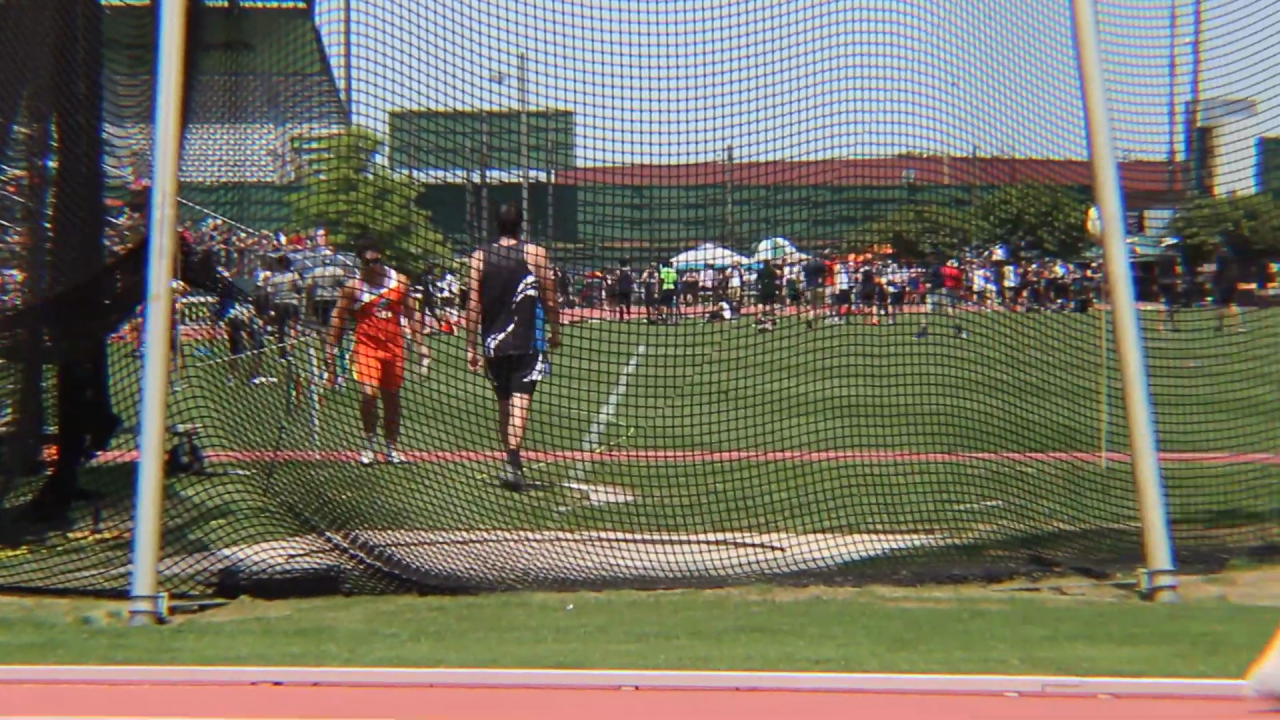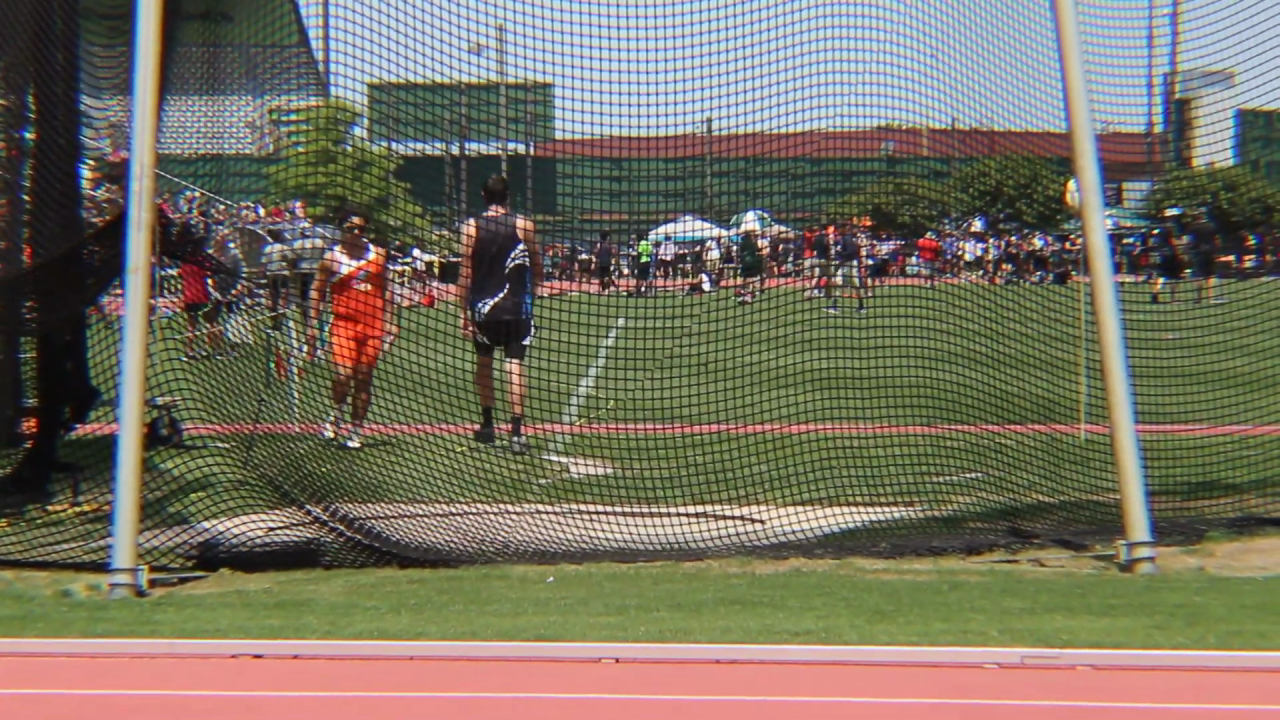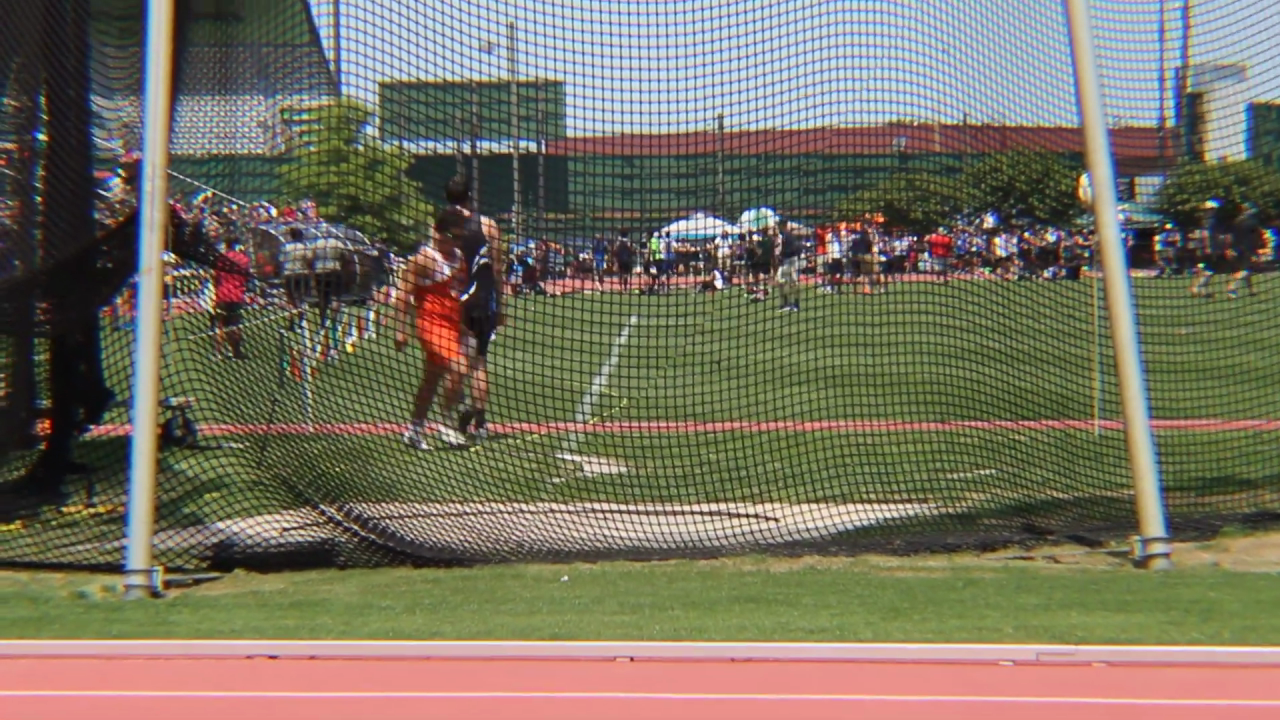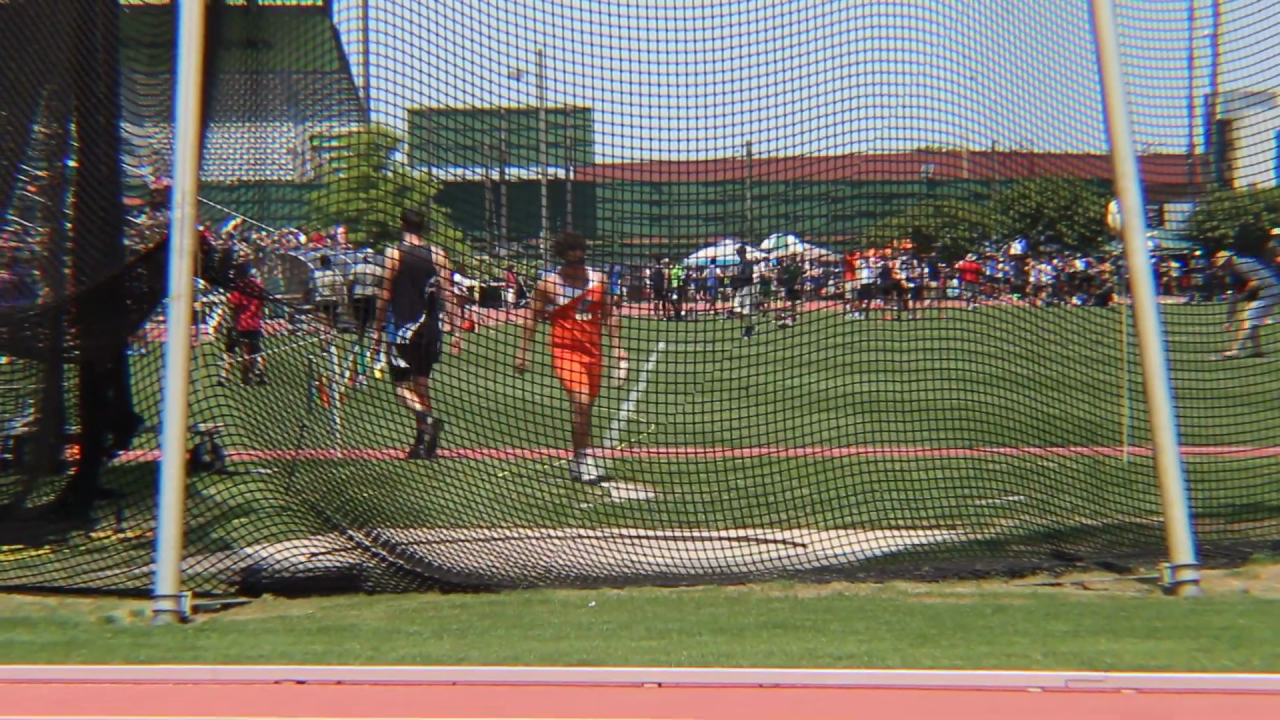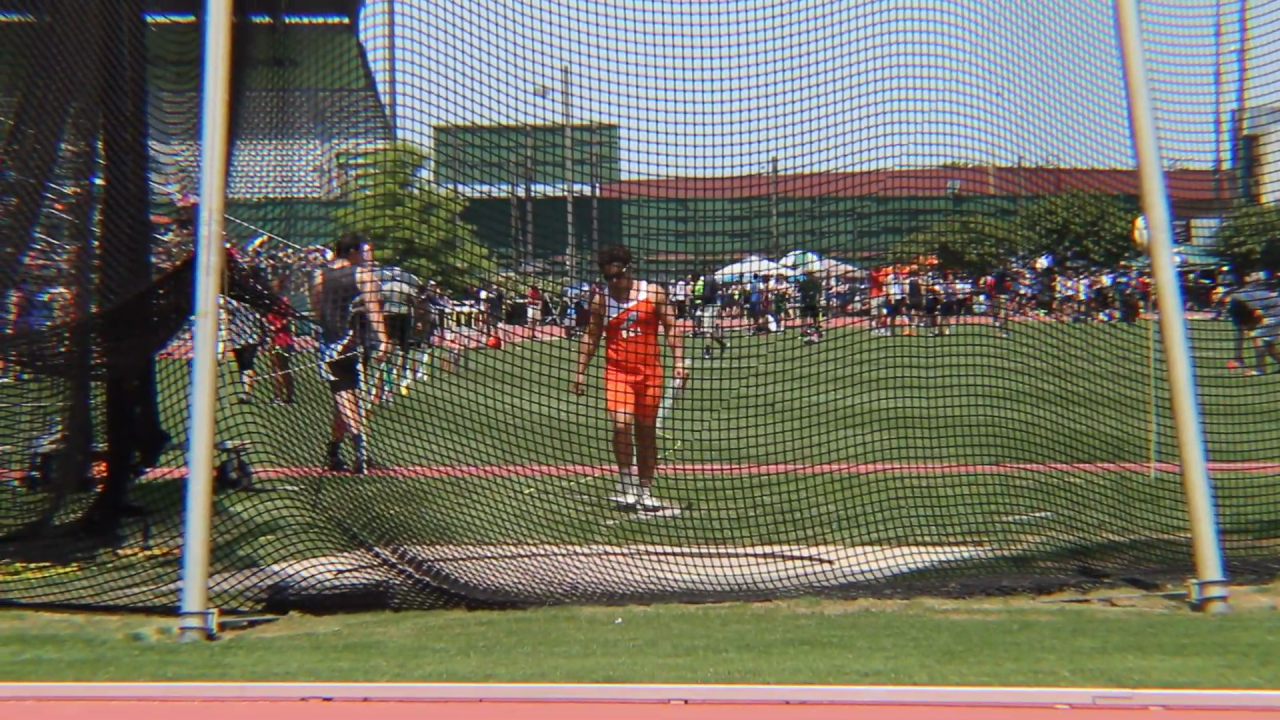
dt=1s
person 1, frame 1
left shoulder: (480, 257)
right shoulder: (535, 253)
left elbow: (474, 306)
right elbow: (550, 299)
left wrist: (471, 348)
right wrist: (555, 332)
left hip: (495, 343)
right hip: (529, 342)
left knee: (504, 403)
right knee: (521, 400)
left ankle: (512, 461)
right ankle: (512, 463)
person 1, frame 2
left shoulder: (472, 226)
right shoulder: (524, 224)
left elbow: (465, 273)
right elbow: (537, 269)
left wrist: (464, 312)
right wrist: (530, 290)
left hip: (483, 308)
right hip: (517, 308)
left knee: (484, 363)
right knee: (515, 367)
left ankle: (487, 424)
right ankle: (516, 433)
person 1, frame 3
left shoulder: (440, 226)
right shoulder: (488, 225)
right elbow: (497, 268)
right wrist: (499, 305)
right hip: (483, 305)
right knee: (478, 363)
left ankle: (460, 404)
right ankle: (479, 423)
person 1, frame 4
left shoulder: (394, 254)
right shoulder: (438, 254)
left elbow: (385, 296)
right elbow: (448, 296)
left wrist: (379, 328)
right wrist: (454, 330)
left hip: (401, 331)
right hip: (429, 331)
left knee: (403, 386)
right knee: (422, 383)
left ankle: (428, 420)
right ankle: (423, 444)
person 1, frame 5
left shoulder: (320, 277)
right shoulder: (365, 274)
right elbow: (373, 309)
right wrist: (382, 341)
left hip: (332, 348)
right hip: (356, 346)
left knee: (343, 399)
right knee: (348, 397)
left ankle: (358, 444)
right ankle: (334, 452)
person 2, frame 1
left shoulder: (399, 281)
right shoulder: (353, 287)
left elbow: (411, 313)
right elbow: (339, 318)
right wrist: (332, 348)
left hip: (394, 348)
right hip: (366, 348)
left knee: (392, 399)
right knee: (369, 396)
left ankle: (391, 448)
right ankle: (368, 448)
person 2, frame 2
left shoulder: (379, 254)
right shoulder: (331, 258)
left elbow: (386, 289)
right elbow: (317, 292)
left wrist: (390, 320)
right wrist: (313, 325)
left hip: (373, 325)
right hip: (345, 324)
left knee: (364, 378)
right knee: (343, 374)
left ankle: (355, 429)
right ankle: (335, 415)
person 2, frame 3
left shoulder: (457, 256)
right shoulder: (424, 258)
right elbow: (404, 294)
left wrist: (463, 321)
right wrist: (401, 329)
left hip: (452, 327)
right hip: (432, 326)
left knee: (431, 380)
right knee: (458, 371)
left ankle: (414, 430)
right ankle: (446, 425)
person 2, frame 4
left shoulder: (599, 280)
right shoulder: (548, 284)
left elbow: (609, 316)
right elbow: (532, 319)
left wrist: (617, 347)
right wrist: (522, 352)
left hip: (593, 354)
right hip: (566, 353)
left knee: (584, 409)
right knee: (580, 406)
left ankle: (577, 462)
right ankle: (587, 461)
person 2, frame 5
left shoulder: (654, 292)
right shoulder: (600, 300)
left elbow: (671, 328)
right elbow: (592, 337)
left wrist: (679, 361)
right wrist: (580, 371)
left hip: (650, 372)
right hip: (617, 374)
left knee: (646, 432)
right knee: (621, 427)
left ankle: (645, 488)
right ankle: (628, 486)
